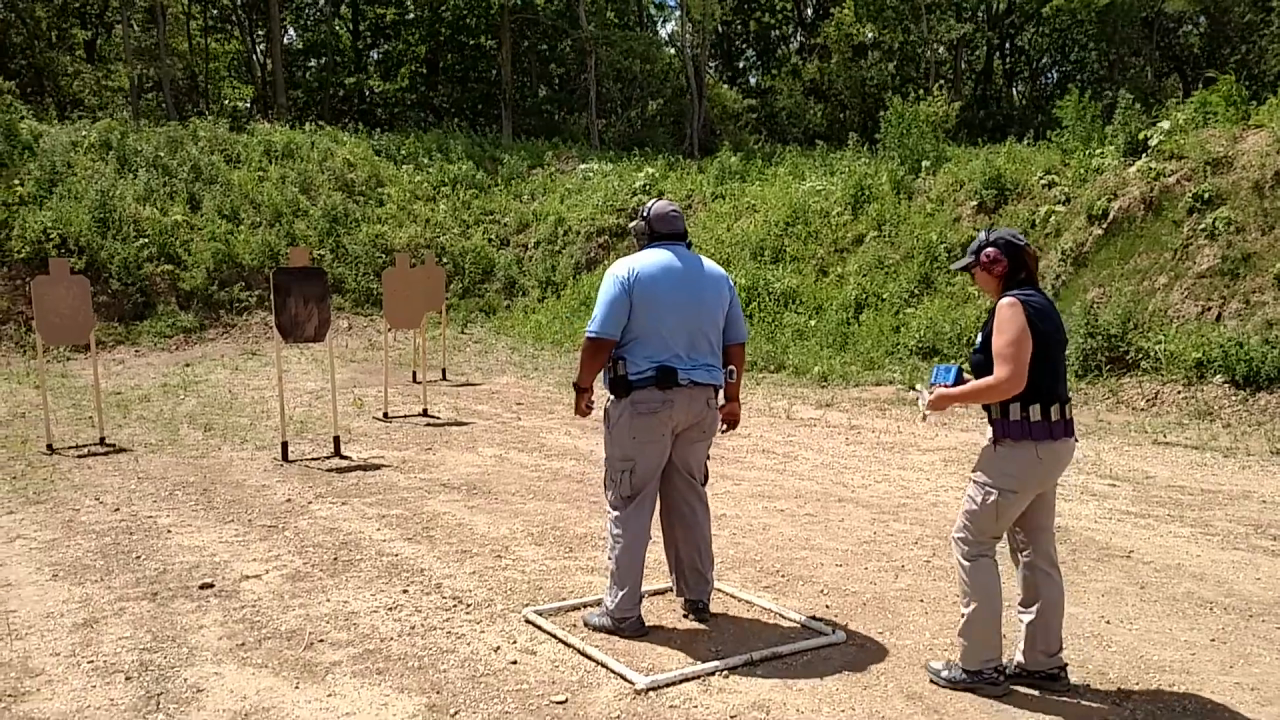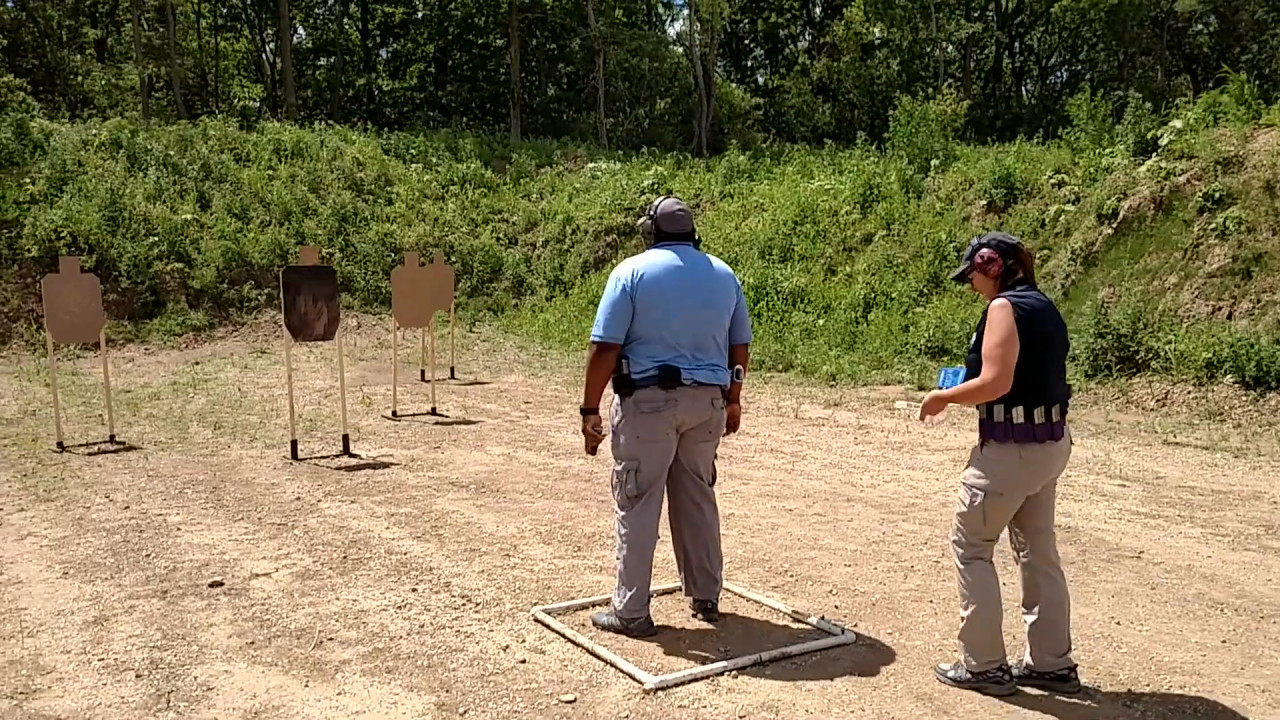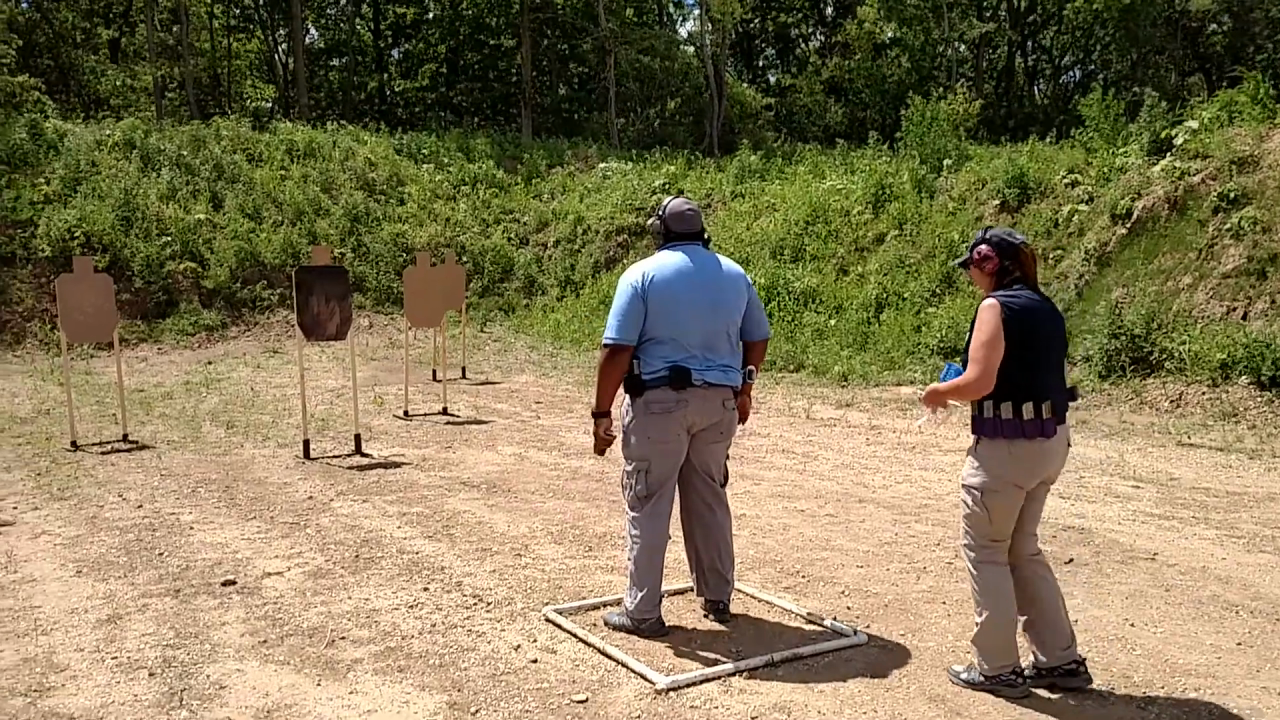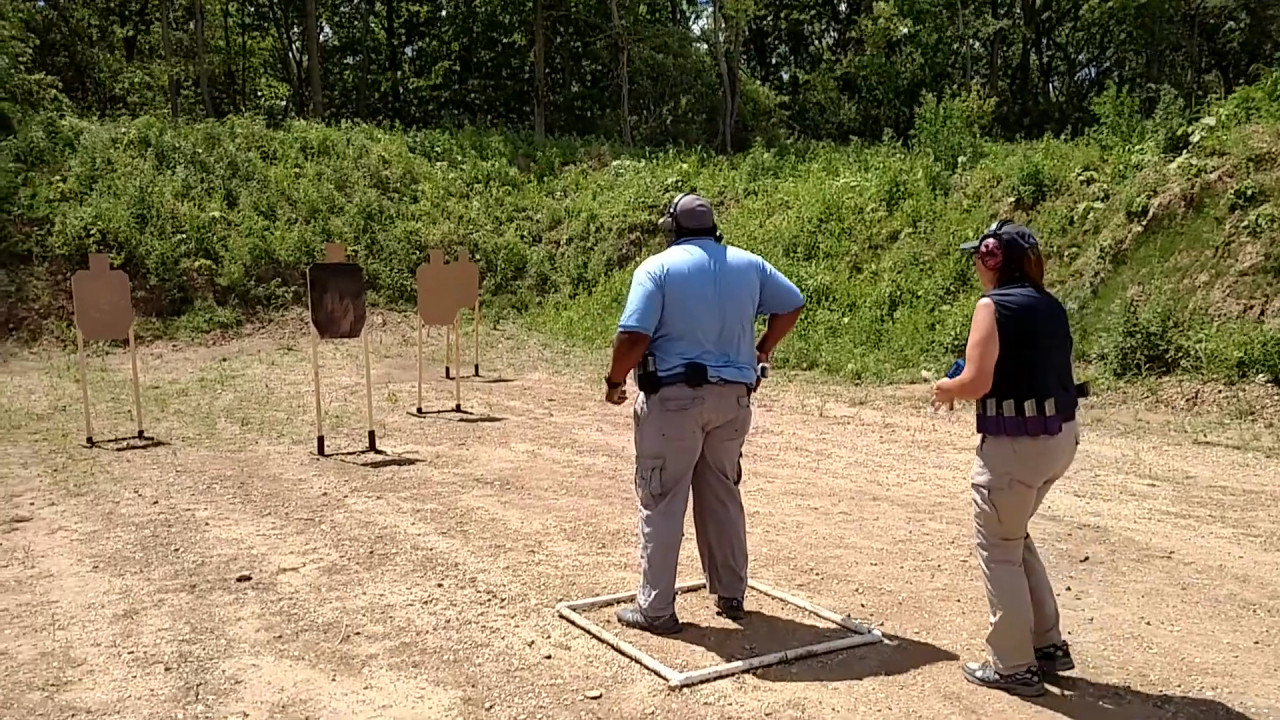
dt=0.2s
person 1, frame 1
left shoulder: (1011, 306)
right shoulder: (1037, 304)
left elbow: (1009, 382)
left wrist: (951, 396)
right wrist: (969, 386)
left hip: (1021, 445)
right hip: (1046, 441)
left knee: (971, 542)
right knee: (1035, 551)
left ankle: (981, 665)
right ankle: (1043, 661)
person 1, frame 2
left shoulder: (1005, 307)
right shoulder: (1043, 306)
left elbow: (995, 383)
left wrist: (943, 398)
right wrist: (963, 389)
left hip: (1012, 446)
right hip: (1047, 442)
left knee: (970, 546)
right knee: (1037, 552)
left ankle: (985, 665)
right ankle: (1052, 662)
person 1, frame 3
left shoulder: (996, 306)
right shoulder: (1044, 307)
left elbow: (979, 383)
left wrist: (940, 391)
right wrist: (957, 389)
left hip: (1006, 444)
right hip: (1048, 440)
left knee: (984, 552)
right knee: (1021, 548)
left ankle: (998, 669)
right ankle: (1060, 659)
person 1, frame 4
left shoulder: (994, 305)
right shoulder: (1049, 305)
left elbow: (977, 383)
left wrist: (947, 388)
right wrist: (959, 388)
left hip: (1014, 441)
right hip: (1058, 435)
left knee: (999, 551)
right knee: (1014, 540)
left ankle: (1014, 667)
right ankle: (1047, 643)
person 2, frame 1
left shoulder: (627, 270)
right shoulder: (717, 275)
left elbow: (600, 341)
right elbow: (735, 344)
left wrist: (583, 387)
right wrist: (732, 398)
left hip: (643, 400)
right hip: (699, 400)
left knee: (629, 505)
right knee: (689, 498)
left ankle: (623, 611)
right ankle: (697, 597)
person 2, frame 2
left shoulder: (632, 272)
right shoulder: (724, 275)
left elbow: (605, 348)
right elbow: (739, 346)
left wrist: (590, 410)
right wrist: (733, 401)
left hip: (648, 401)
right hip: (706, 400)
left knee: (637, 505)
right knee: (697, 499)
left ankle: (631, 611)
right ankle: (706, 597)
person 2, frame 3
left shoulder: (642, 274)
right shoulder: (734, 274)
left elbow: (617, 351)
right elbow: (757, 341)
left wrist: (601, 414)
right wrist: (744, 394)
left hip: (659, 402)
right hip: (718, 401)
left knee: (647, 506)
right knee: (708, 499)
left ankle: (642, 611)
right ankle: (717, 598)
person 2, frame 4
left shoulder: (658, 267)
right shoulder: (748, 265)
left elbow: (634, 337)
right elbow: (791, 304)
left wrist: (615, 381)
right wrist: (759, 352)
left hip: (674, 398)
right hip: (732, 397)
left knee: (661, 503)
right knee: (723, 497)
left ankle: (656, 608)
right ankle: (731, 595)
